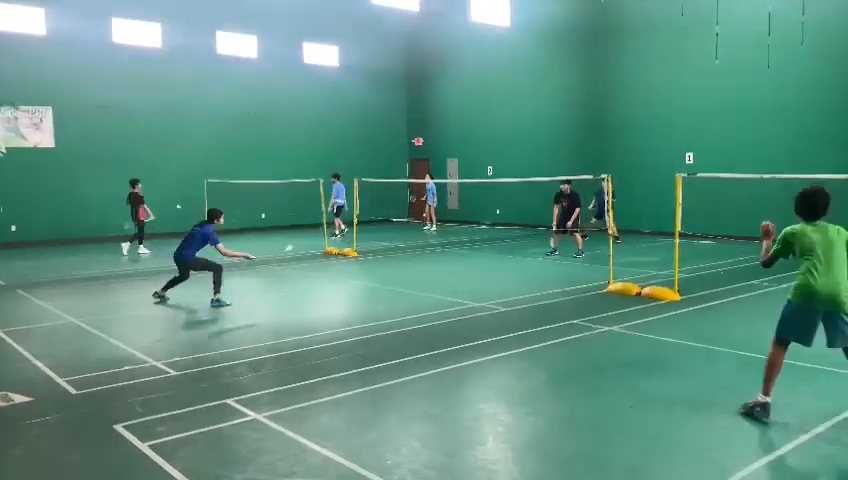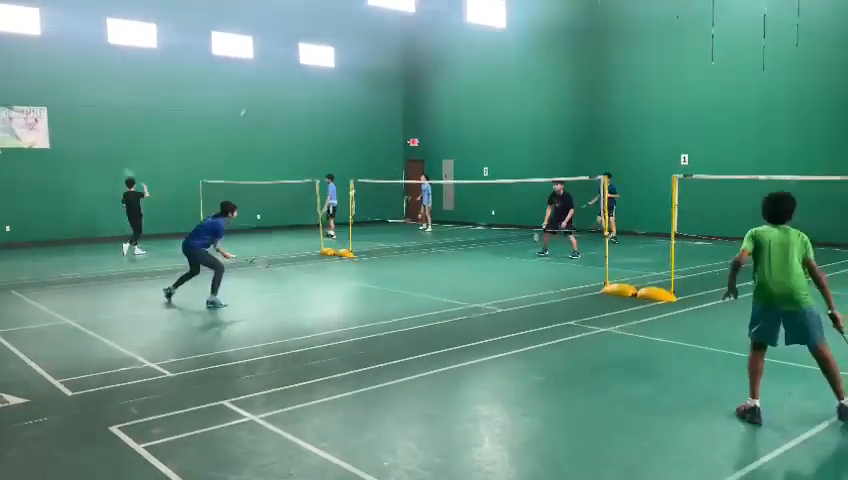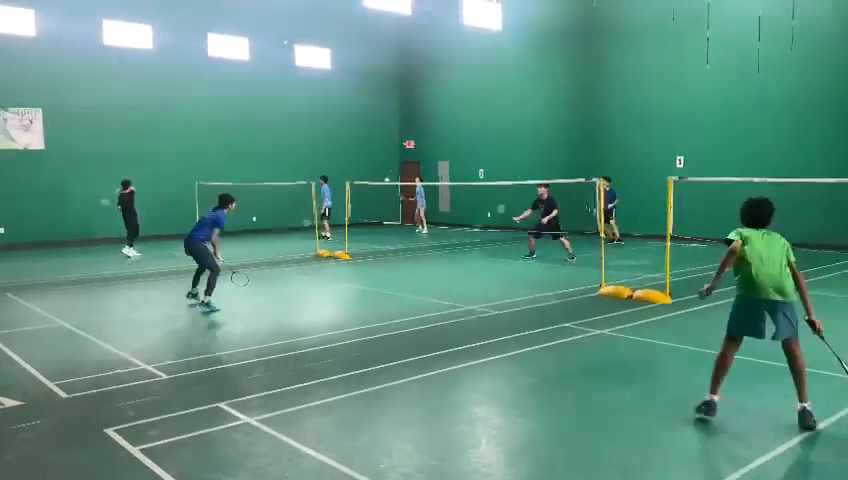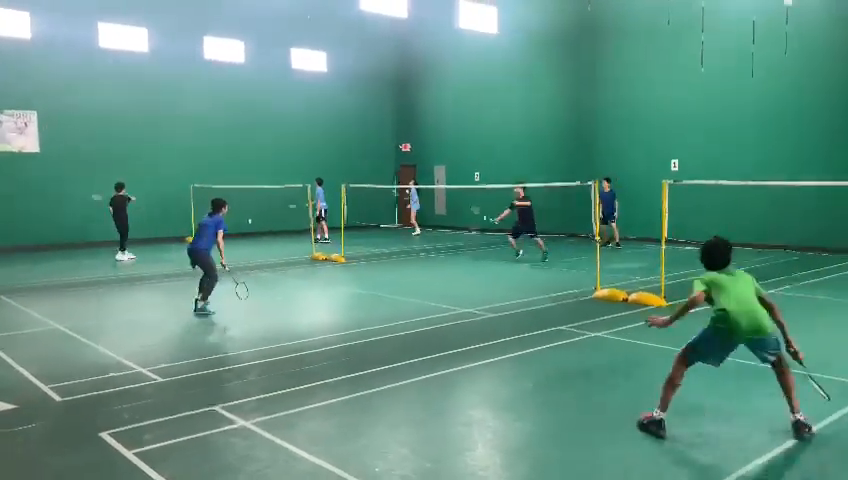
dt=0.2s
person 1, frame 1
left shoulder: (792, 233)
left elbow: (766, 262)
left wrist: (767, 238)
left hip: (804, 295)
left knee: (780, 345)
left ankle: (763, 401)
person 1, frame 2
left shoulder: (756, 233)
right shoulder: (800, 237)
left elbow: (739, 261)
right elbow: (817, 275)
left wrist: (731, 285)
left hip: (766, 297)
right hip: (797, 296)
left knee: (758, 348)
right knee: (821, 350)
left ankle: (753, 405)
person 1, frame 3
left shoulder: (740, 234)
right shoulder: (781, 241)
left elbow: (735, 249)
right elbow: (798, 277)
left wrist: (714, 281)
right wrist: (810, 315)
left hip: (752, 290)
right hip: (782, 290)
left knee: (731, 343)
right knee: (792, 348)
left ankle: (712, 399)
right ankle: (804, 408)
person 1, frame 4
left shoulder: (705, 279)
right shoulder: (745, 277)
left elbow: (697, 299)
right elbow: (771, 306)
left wrist: (669, 320)
right wrist: (789, 341)
left hip: (727, 324)
right hip: (758, 325)
left knee: (682, 361)
right knee: (780, 364)
left ankle: (658, 417)
right ankle: (797, 419)
person 2, frame 1
left shoulder: (201, 225)
right shoulder: (209, 232)
right elbow: (224, 252)
right wrist: (244, 255)
left hip: (178, 256)
right hip: (186, 258)
left knee: (183, 276)
right knee: (218, 268)
left ankle: (160, 293)
right ankle: (216, 298)
person 2, frame 2
left shoulder: (214, 217)
right shoulder: (220, 225)
right elbow: (216, 247)
right wrist: (226, 255)
left hip: (187, 245)
right hip: (194, 248)
left knee: (194, 271)
right knee: (219, 268)
left ankle: (170, 290)
right ankle: (212, 299)
person 2, frame 3
left shoulder: (214, 211)
right shoulder: (221, 217)
right elbow: (214, 238)
right wrist: (216, 253)
left hip: (189, 241)
right hip: (196, 243)
left knee: (203, 266)
right knee: (215, 270)
left ankle: (193, 292)
right ankle: (206, 301)
person 2, frame 4
left shoulder: (206, 218)
right shoulder: (220, 220)
right elbow: (219, 240)
right wrist: (223, 257)
left hip: (192, 250)
right hip: (201, 251)
left knee: (208, 272)
right knee: (213, 278)
left ankle: (200, 299)
right ankle: (201, 306)
